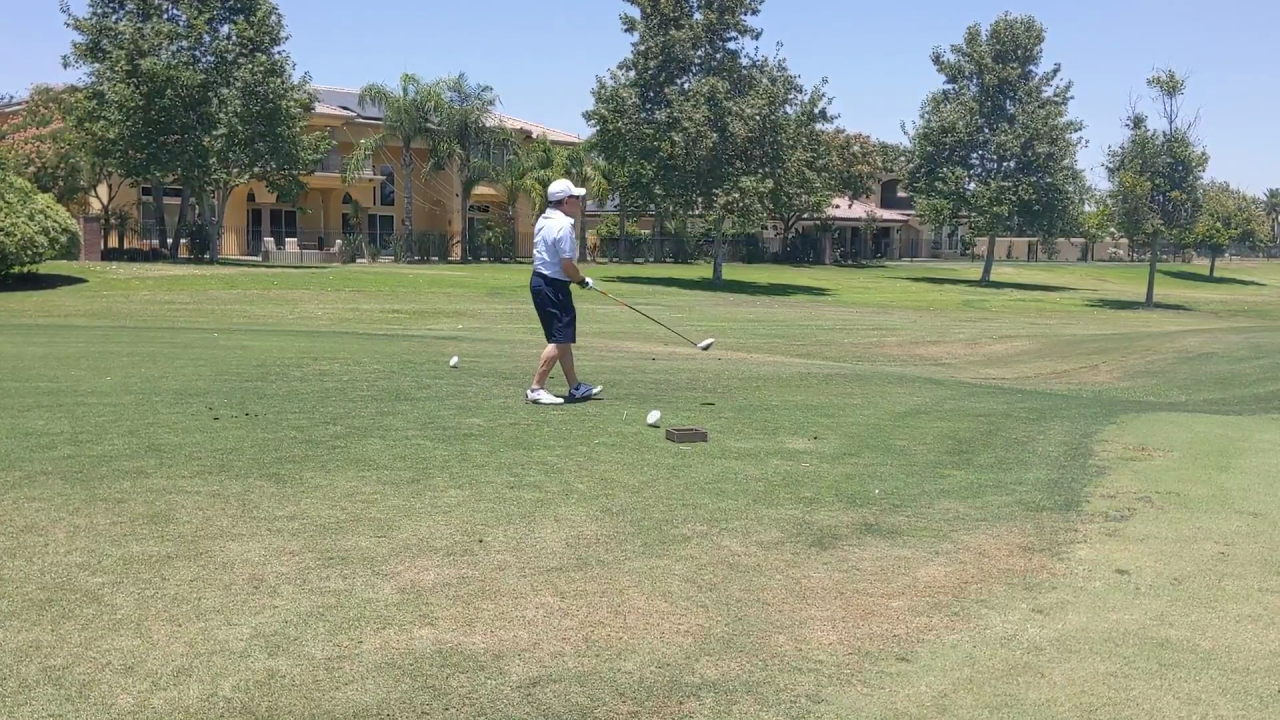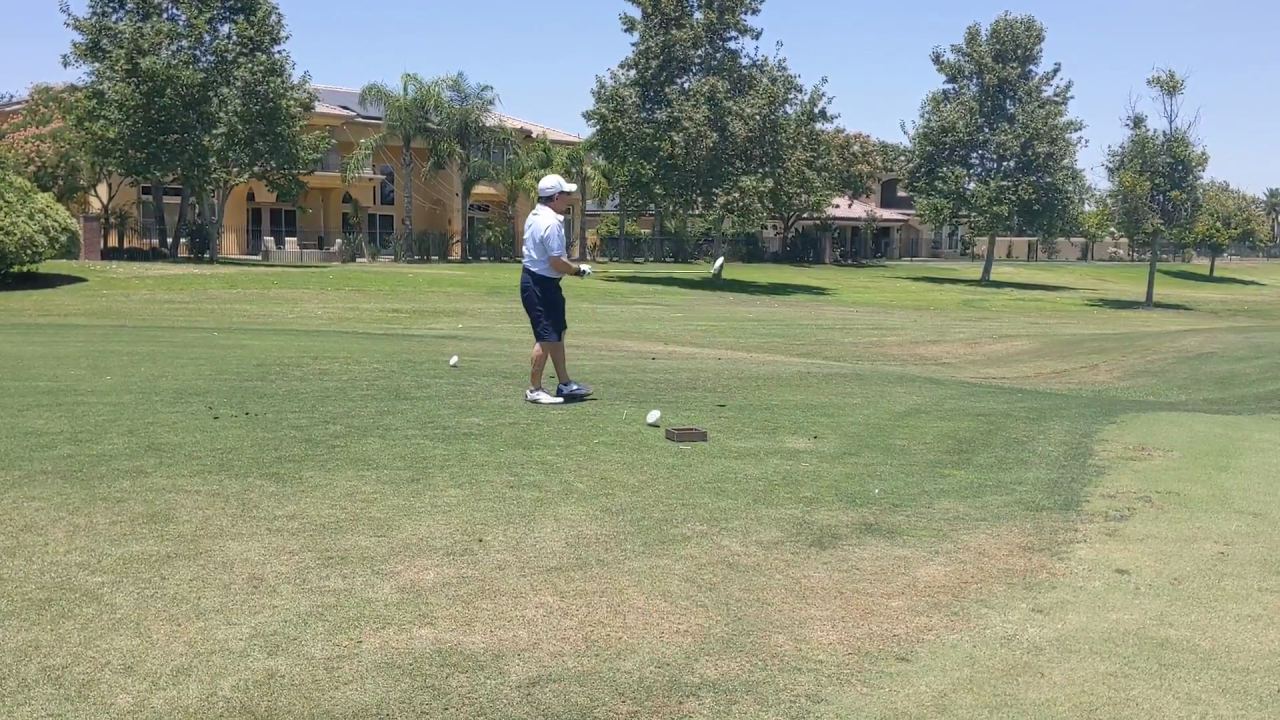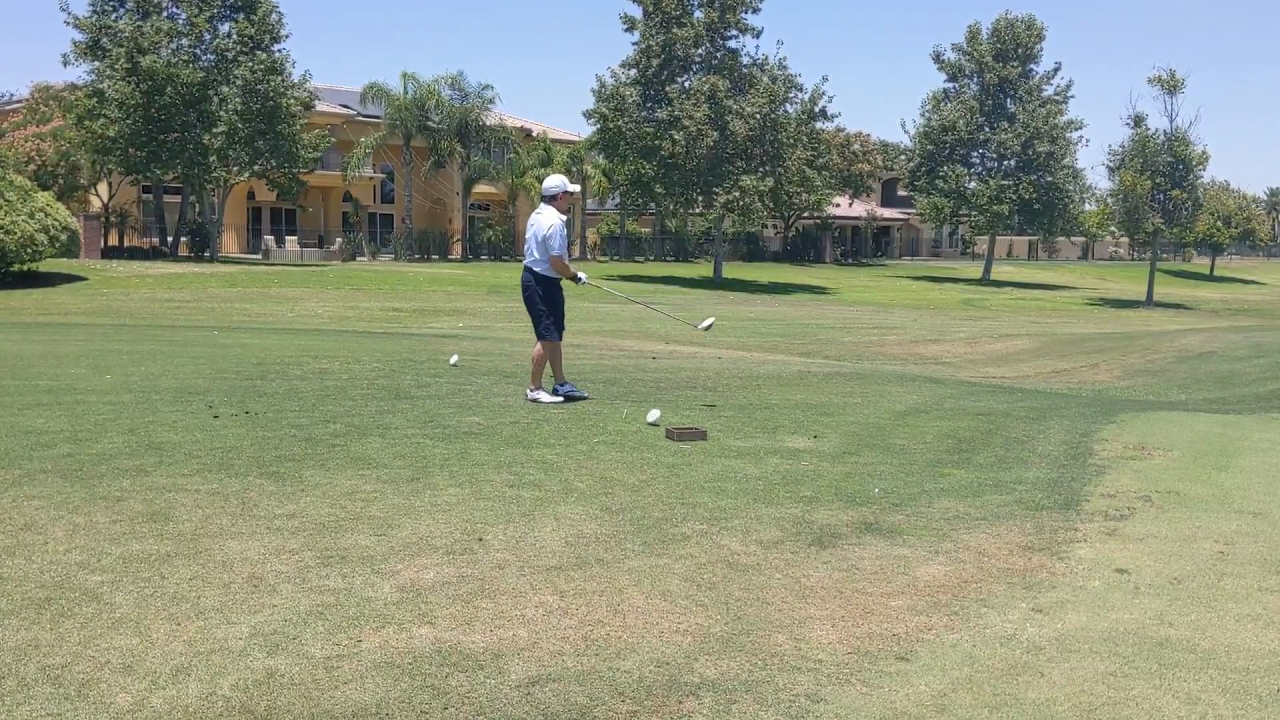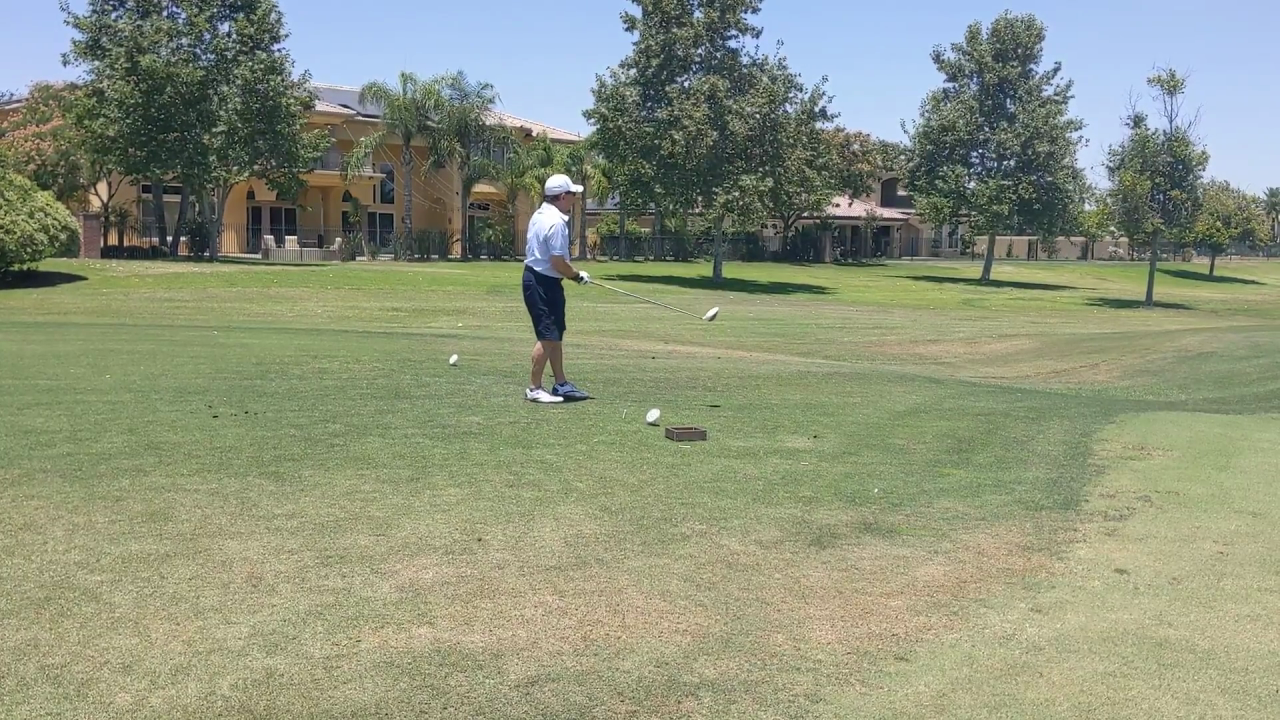
dt=0.5s
person 1, frame 1
left shoulder: (544, 220)
right shoulder: (562, 225)
right elbow: (567, 265)
left wrist: (577, 279)
right wrist: (583, 281)
left hip: (543, 282)
right hip: (552, 287)
left knee: (563, 339)
right knee: (559, 340)
left ankle: (575, 387)
right ankle: (536, 389)
person 1, frame 2
left shoulder: (536, 216)
right shoulder: (551, 222)
right elbow: (557, 262)
left wrist: (572, 267)
right wrist: (579, 269)
left hip: (538, 280)
right hip: (541, 284)
left knee: (556, 334)
right knee: (546, 338)
left ankle: (564, 384)
right ankle: (534, 390)
person 1, frame 3
left shoulder: (538, 215)
right shoulder: (553, 222)
right elbow: (556, 262)
left wrist: (570, 274)
right wrist: (575, 276)
left hip: (536, 278)
right hip: (543, 283)
left knee: (554, 335)
right knee: (547, 337)
left ankle: (561, 385)
right ankle: (534, 388)
person 1, frame 4
left shoulder: (540, 215)
right shoulder: (555, 221)
right elbow: (558, 262)
left wrist: (571, 273)
right wrist: (578, 275)
left hip: (538, 278)
right hip: (543, 283)
left knee: (555, 334)
right knee: (547, 336)
left ankle: (560, 384)
right ankle: (534, 388)
